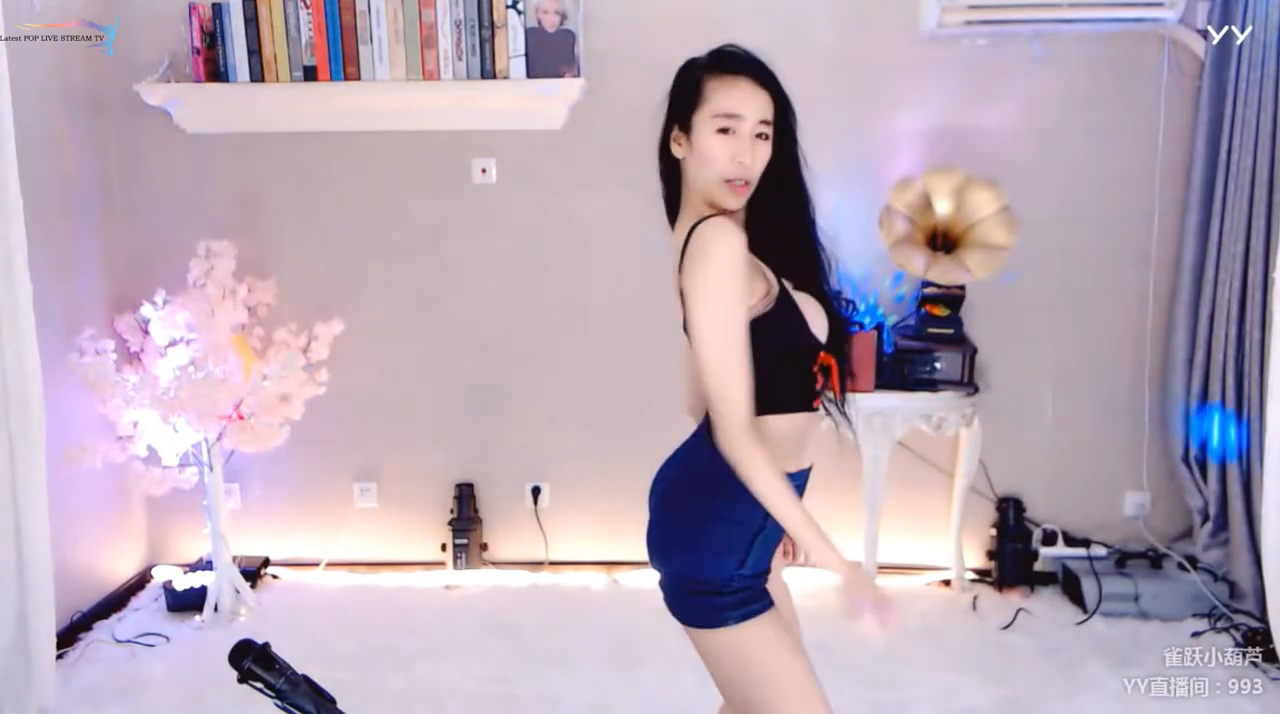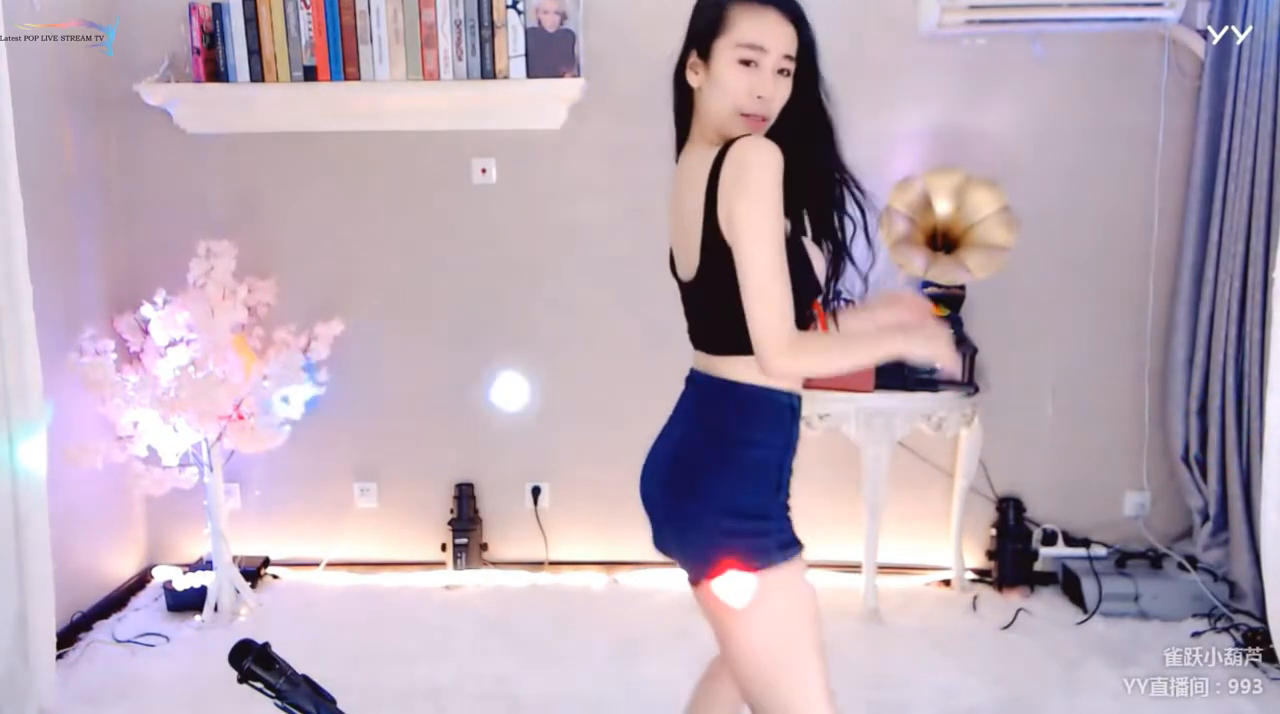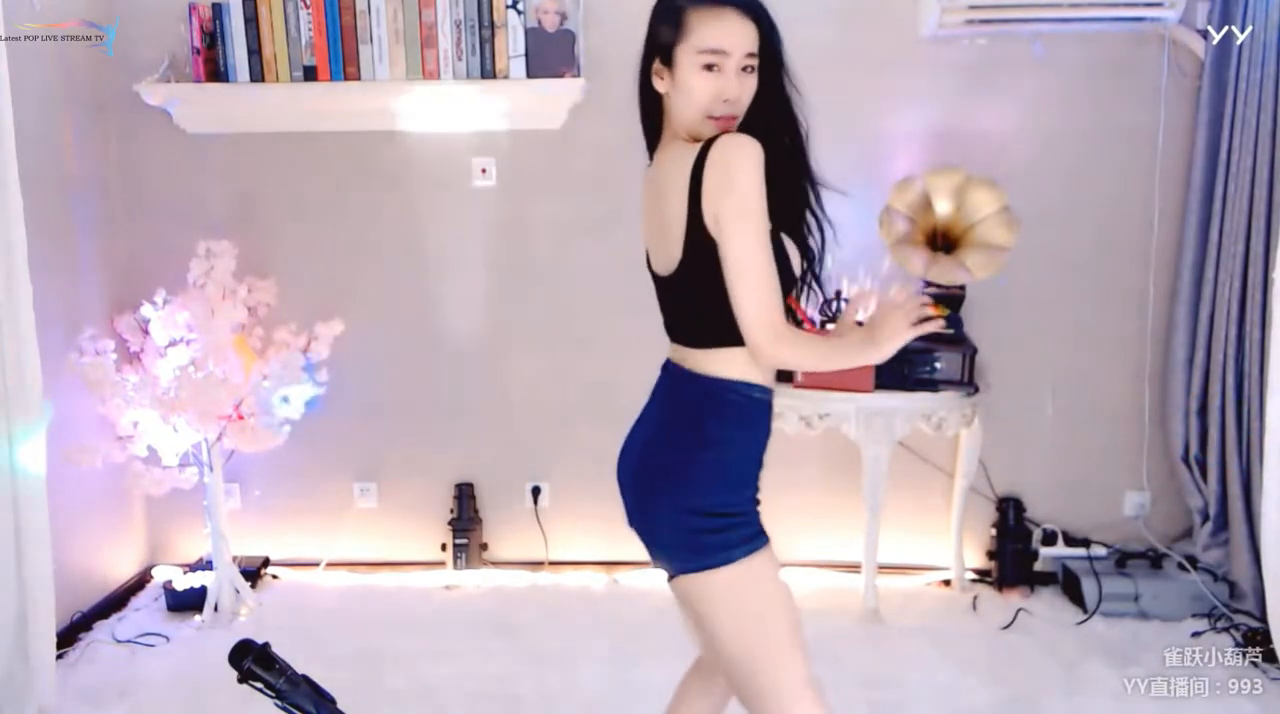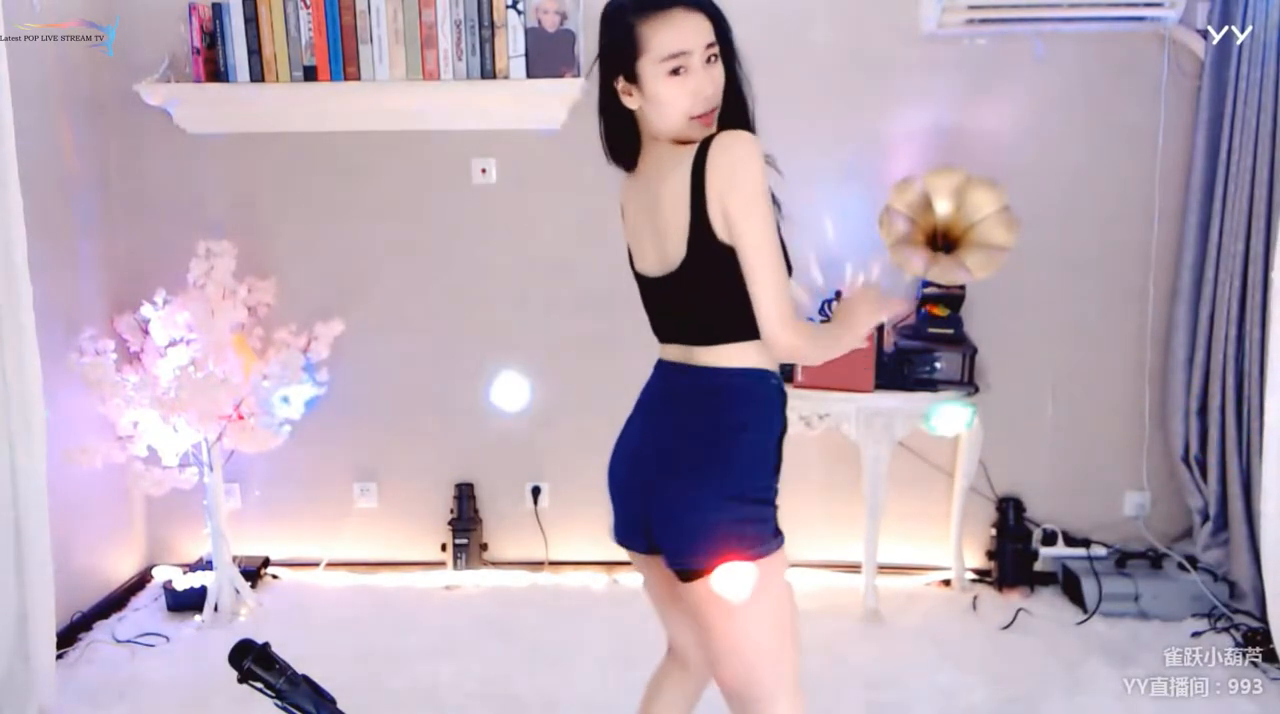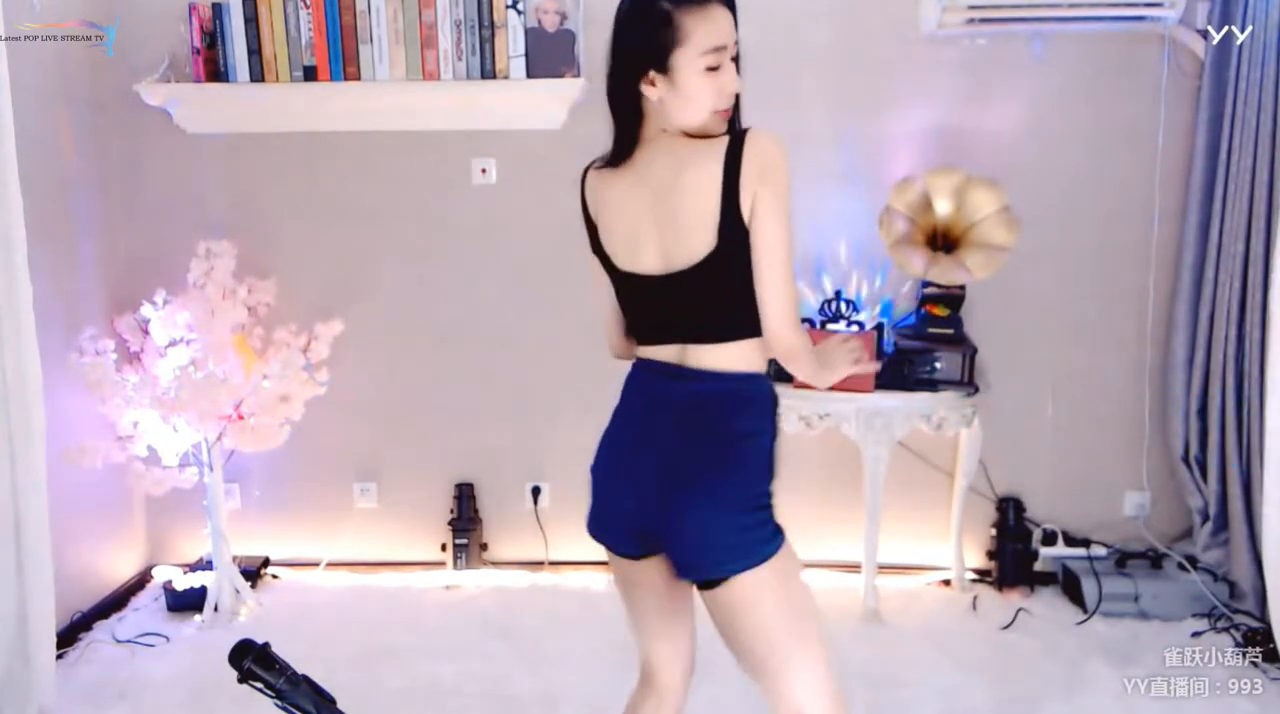
dt=0.5s
person 1, frame 1
left shoulder: (717, 236)
right shoulder: (720, 241)
right elbow: (737, 433)
right wrist: (827, 553)
left hip: (719, 509)
right hip: (716, 531)
person 1, frame 2
left shoulder: (695, 167)
right shoulder: (755, 159)
right elbow: (780, 353)
left wrist: (854, 316)
right wrist: (899, 335)
left hip: (691, 455)
right hip: (729, 473)
person 1, frame 3
left shoulder: (662, 171)
right shoulder: (737, 155)
right elbow: (766, 342)
left wrist: (831, 331)
right wrist: (872, 342)
left hip: (664, 449)
right hip: (704, 472)
person 1, frame 4
left shoulder: (634, 183)
right shoulder: (731, 154)
right elbow: (783, 337)
left wrist: (822, 328)
right wrist: (850, 327)
left hip: (650, 450)
right hip: (719, 468)
person 1, frame 5
left shoulder: (595, 186)
right shoulder: (753, 156)
right elbow: (784, 341)
right wrist: (825, 363)
left hip: (629, 452)
right hip: (719, 461)
